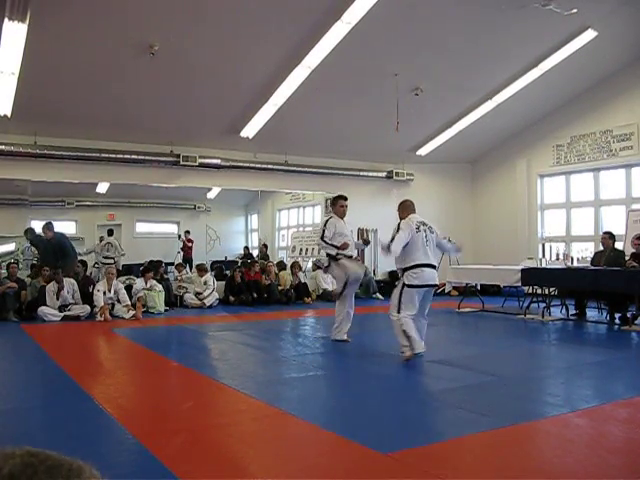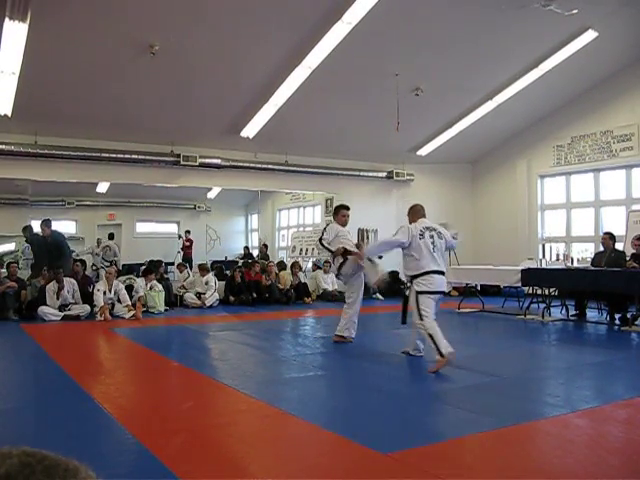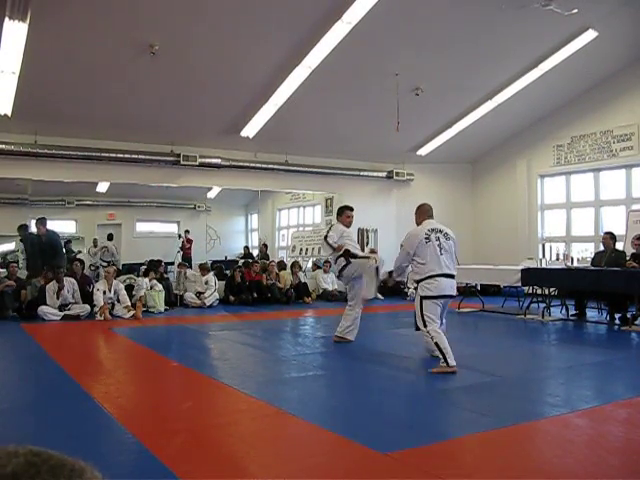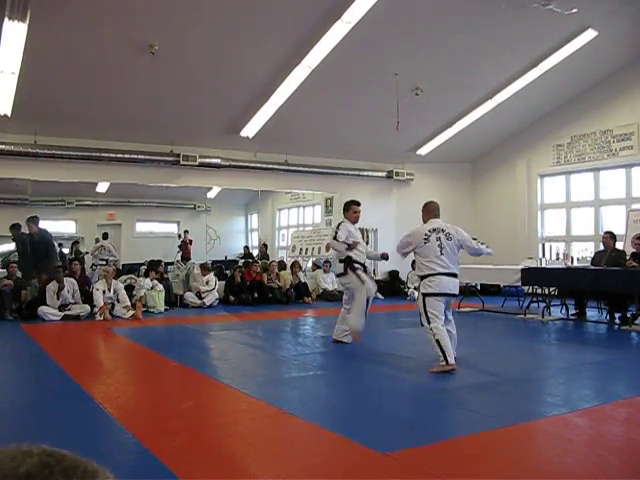
dt=0.2s
person 1, frame 1
left shoulder: (406, 224)
right shoulder: (429, 226)
left elbow: (399, 239)
right elbow: (443, 244)
left wrist: (390, 249)
right wrist: (456, 249)
left hip: (413, 276)
right hip: (431, 275)
left knee: (400, 314)
right knee: (419, 314)
left ankle: (414, 347)
right ankle: (415, 347)
person 1, frame 2
left shoulder: (409, 230)
right shoulder: (440, 231)
left elbow: (391, 241)
right elbow: (452, 244)
left wrist: (367, 252)
right wrist: (447, 232)
left hip: (423, 282)
right hip: (439, 281)
left knee: (424, 321)
right knee: (420, 316)
left ankle: (444, 353)
right ankle: (416, 348)
person 1, frame 3
left shoulder: (414, 234)
right shoulder: (448, 232)
left elbow: (401, 262)
left wrist: (395, 276)
left hip: (429, 285)
right hip: (449, 284)
left knee: (430, 326)
right knee: (438, 319)
left ankle: (448, 363)
right ankle: (435, 350)
person 1, frame 4
left shoulder: (417, 233)
right shoulder: (455, 231)
left elbow: (401, 249)
right elbow: (476, 249)
left wrist: (411, 248)
right wrist: (487, 248)
left hip: (431, 284)
right hip: (451, 283)
left knee: (435, 324)
right knee: (446, 318)
left ankle: (448, 362)
right ankle: (450, 353)
person 2, frame 1
left shoulder: (344, 224)
right shoulder: (331, 222)
right elbow: (322, 242)
left wrist: (361, 243)
right wrist: (338, 247)
left hip: (346, 263)
right hip: (337, 261)
left knee: (347, 304)
right knee: (356, 273)
left ankle: (339, 333)
right ankle: (340, 292)
person 2, frame 2
left shoulder: (345, 231)
right shoulder: (332, 227)
right elbow: (322, 243)
left wrist: (357, 247)
right wrist: (334, 252)
left hip: (349, 270)
right hip: (346, 262)
left knee: (353, 302)
left ankle: (341, 334)
person 2, frame 3
left shoulder: (346, 232)
right shoulder: (336, 228)
right elbow: (326, 240)
left wrist: (369, 254)
right wrist: (335, 247)
left hip: (353, 269)
right hip: (348, 263)
left knee: (355, 304)
right knee: (373, 262)
left ankle: (342, 335)
person 2, frame 4
left shoulder: (354, 229)
right shoulder: (343, 226)
left elbow: (363, 251)
right elbow: (335, 242)
left wrist: (379, 255)
right wrist: (348, 245)
left hip: (356, 269)
right hip: (349, 268)
left knee: (349, 305)
right knee: (368, 290)
left ankle: (340, 335)
right ankle: (353, 327)
